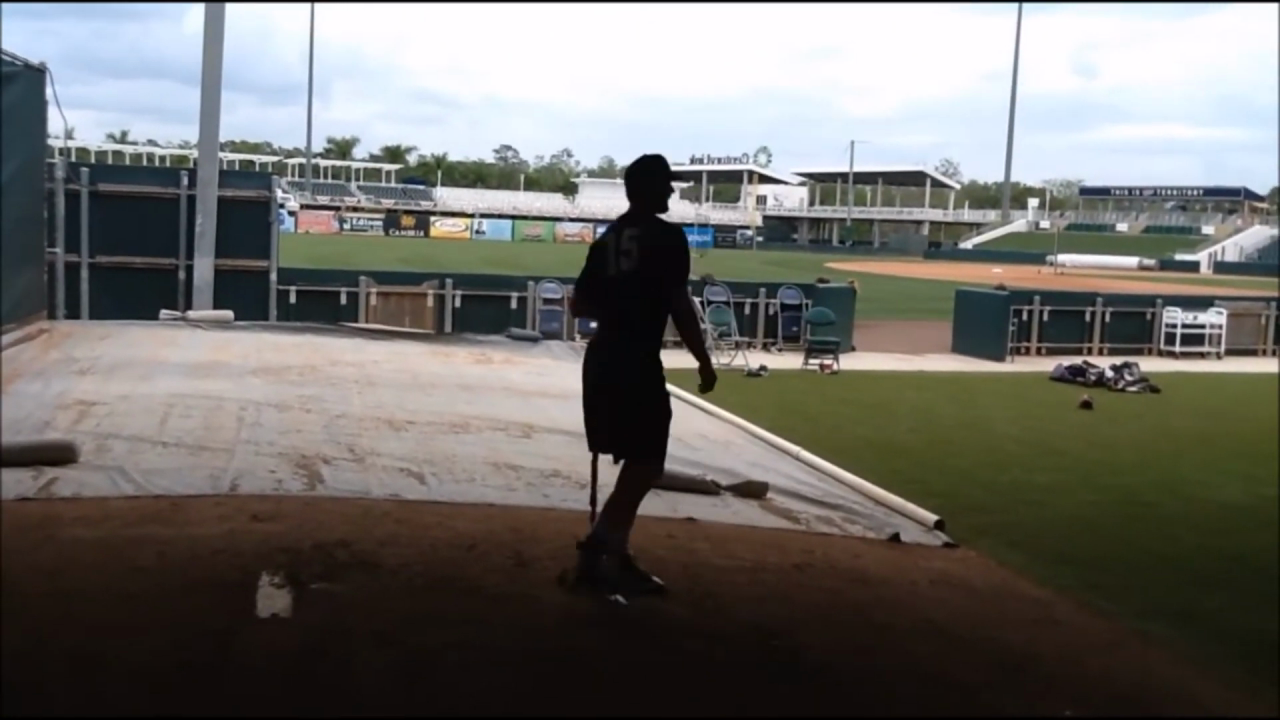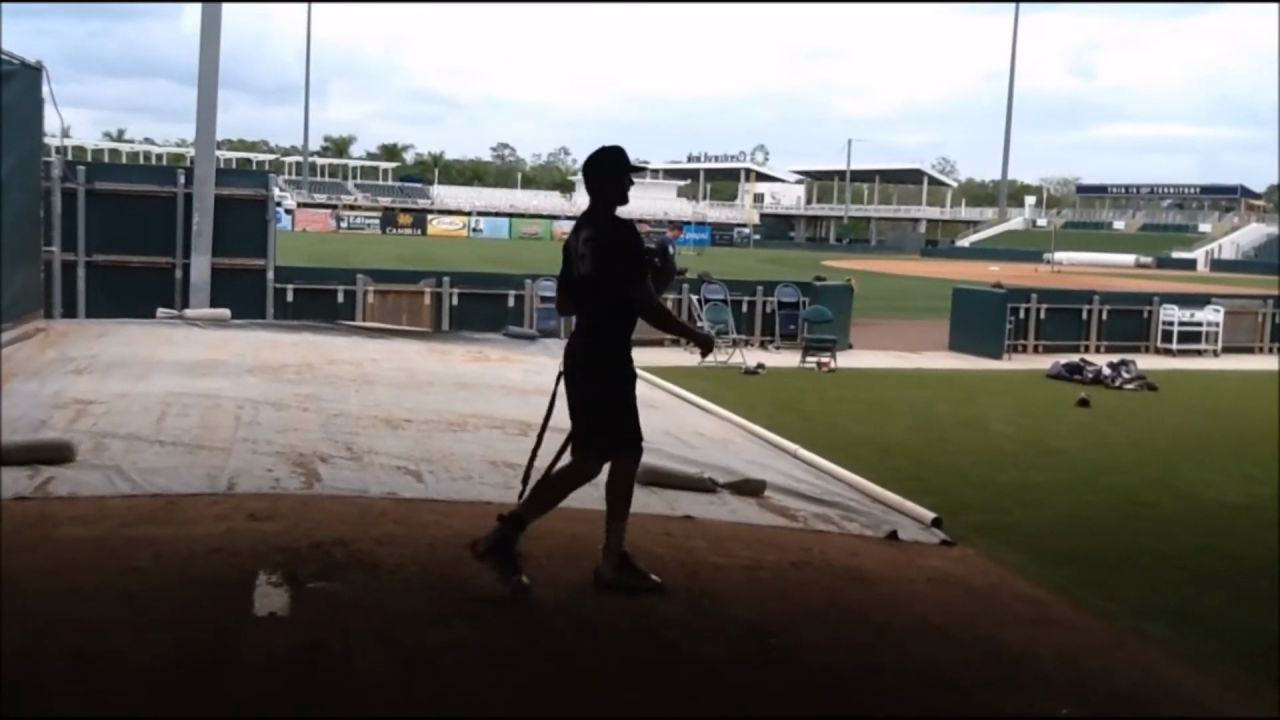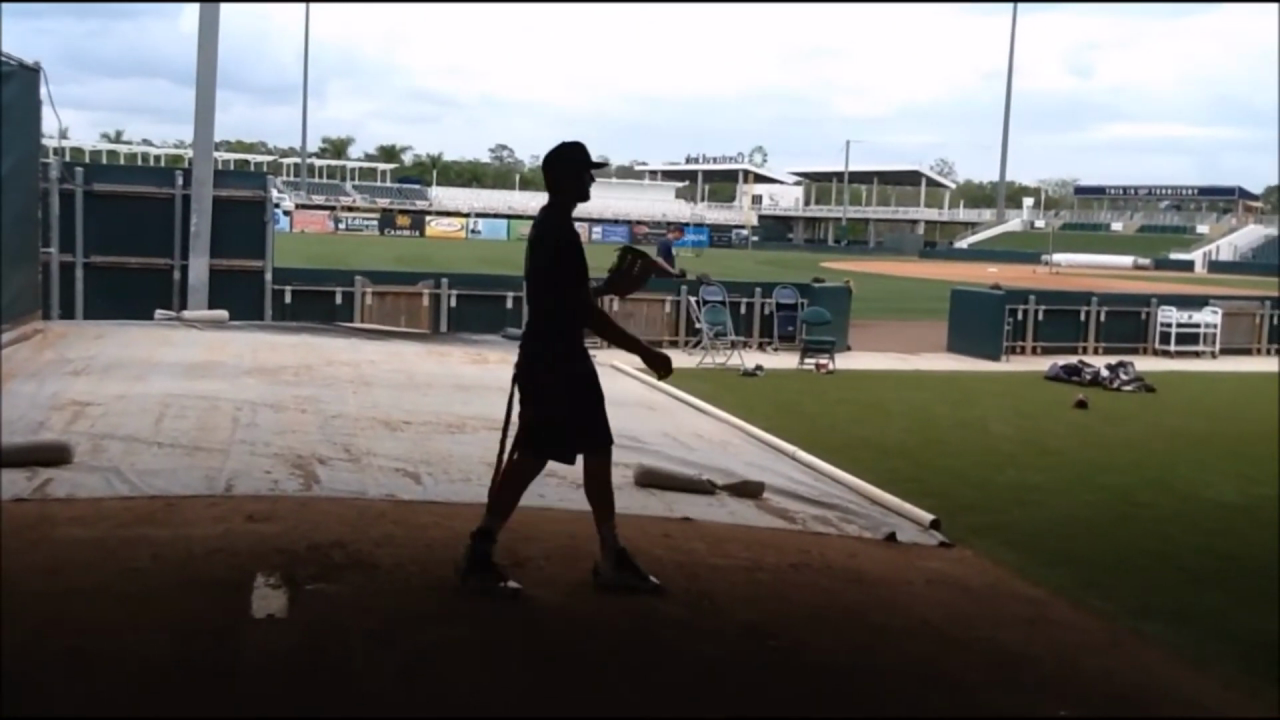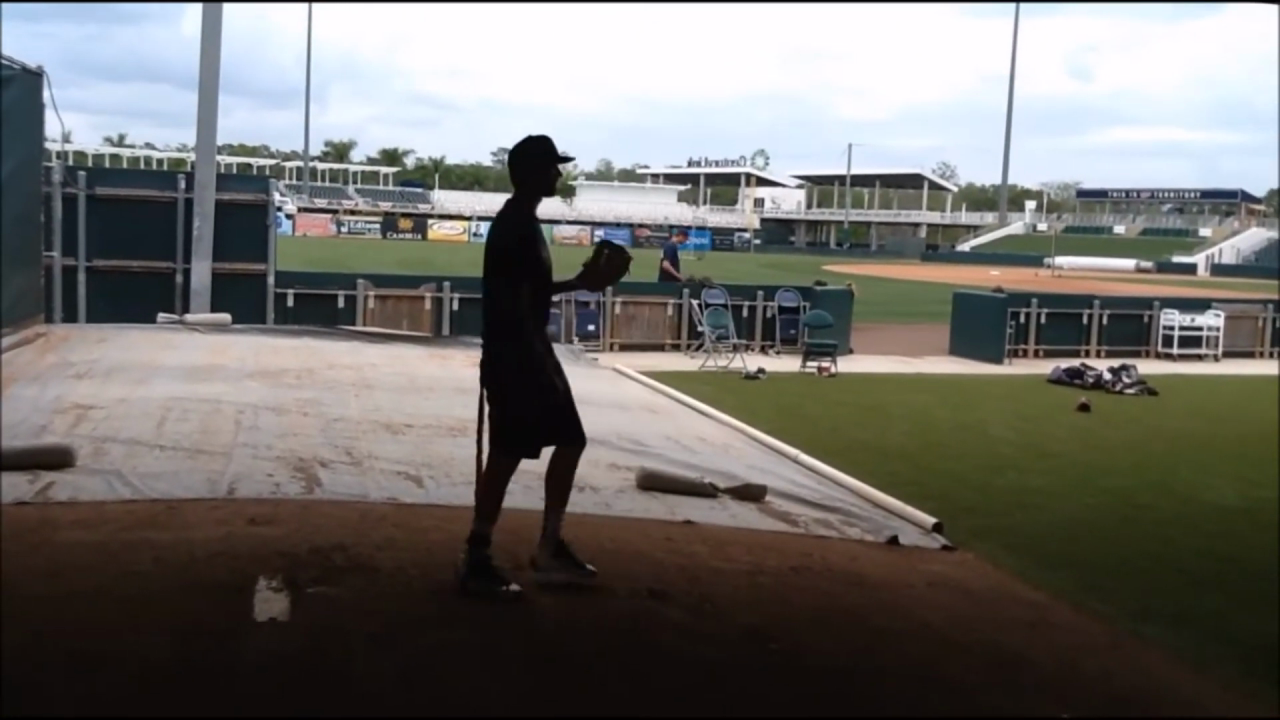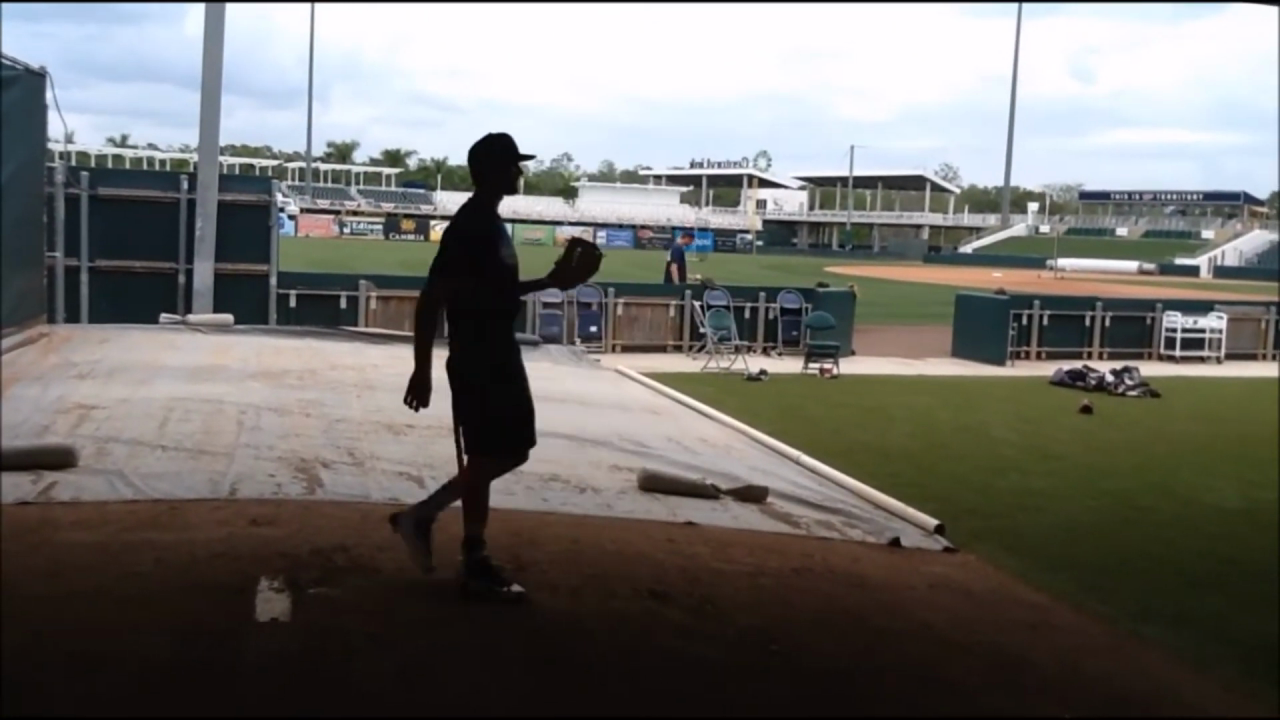
dt=0.2s
person 1, frame 1
left shoulder: (607, 239)
right shoulder: (668, 237)
left elbow: (580, 305)
right elbow: (680, 308)
right wrist: (705, 361)
left hip: (602, 356)
right hip: (636, 362)
left knee: (639, 461)
right knee: (644, 463)
left ankle: (615, 558)
right ankle: (594, 553)
person 1, frame 2
left shoulder: (580, 232)
right shoulder: (621, 233)
left elbow: (564, 302)
right elbow: (646, 303)
right wrist: (693, 336)
left hip: (588, 355)
right hip: (605, 359)
left knee: (626, 453)
right knee: (588, 462)
left ankle: (614, 561)
right ankle: (504, 536)
person 1, frame 3
left shoulder: (549, 227)
right shoulder: (560, 233)
right elbow: (586, 312)
left wrist: (603, 287)
right wrist: (646, 352)
left hip: (563, 359)
right hip: (553, 360)
left knee: (598, 452)
right knee: (530, 457)
left ankle: (612, 560)
right ankle: (479, 554)
person 1, frame 4
left shoulder: (522, 222)
right shoulder: (515, 228)
right elbow: (511, 308)
left wrist: (572, 284)
right wrist: (540, 375)
left hip: (530, 353)
right hip: (514, 356)
left knee: (570, 442)
right knee: (506, 455)
left ankle: (551, 547)
right ankle: (476, 560)
person 1, frame 5
left shoulder: (492, 222)
right shoulder: (468, 226)
right elbow: (432, 299)
left wrist: (546, 282)
right wrist: (421, 371)
left hip: (500, 355)
right hip: (474, 360)
left knee: (497, 455)
right knee: (492, 456)
left ankle: (420, 517)
right ankle: (475, 563)
